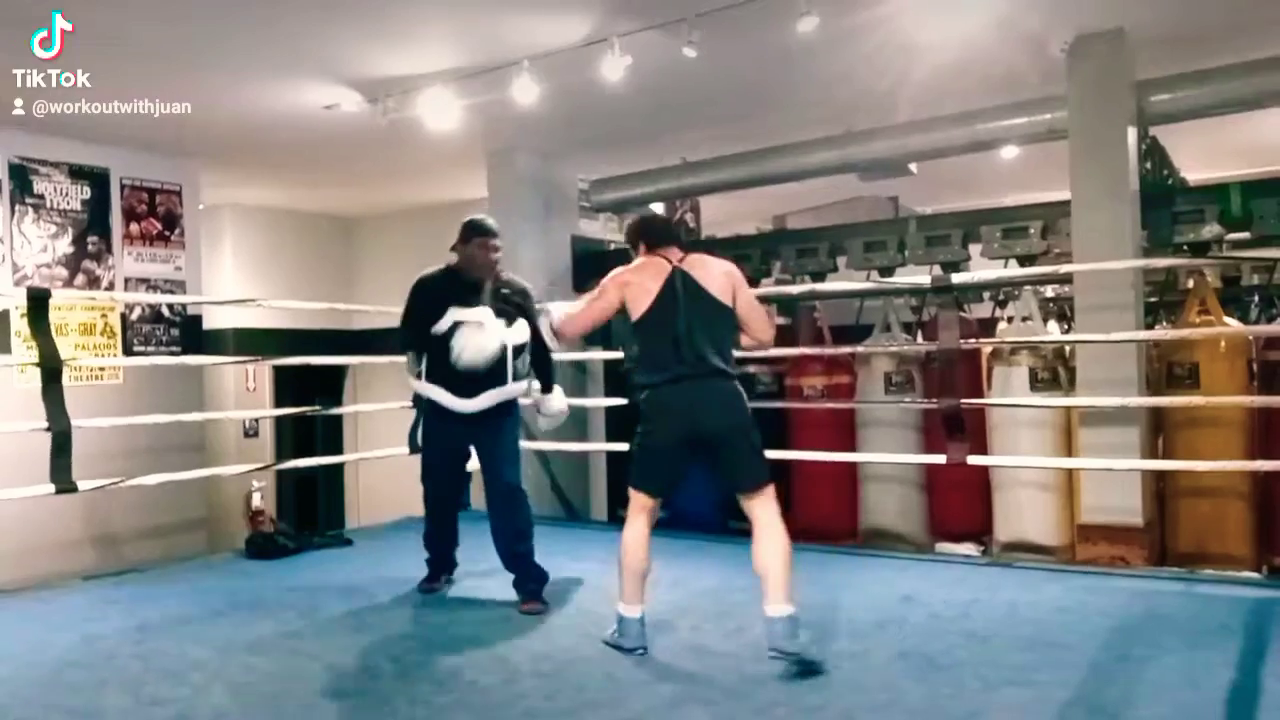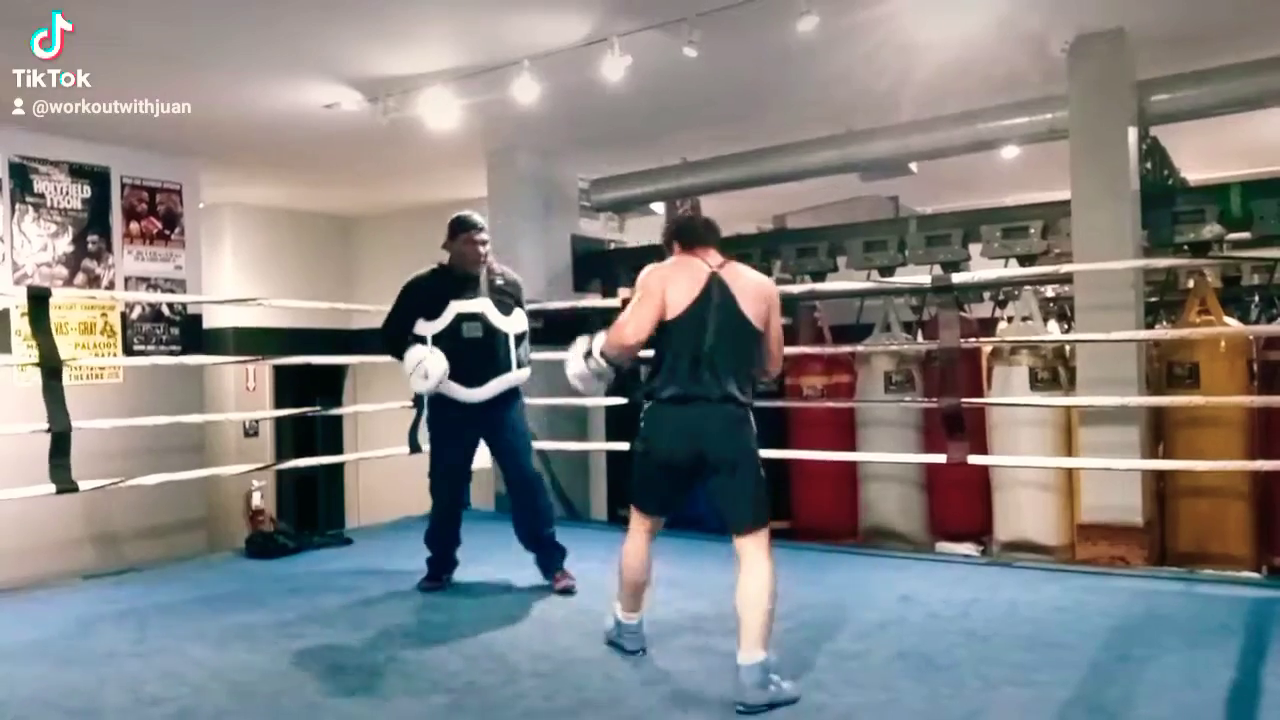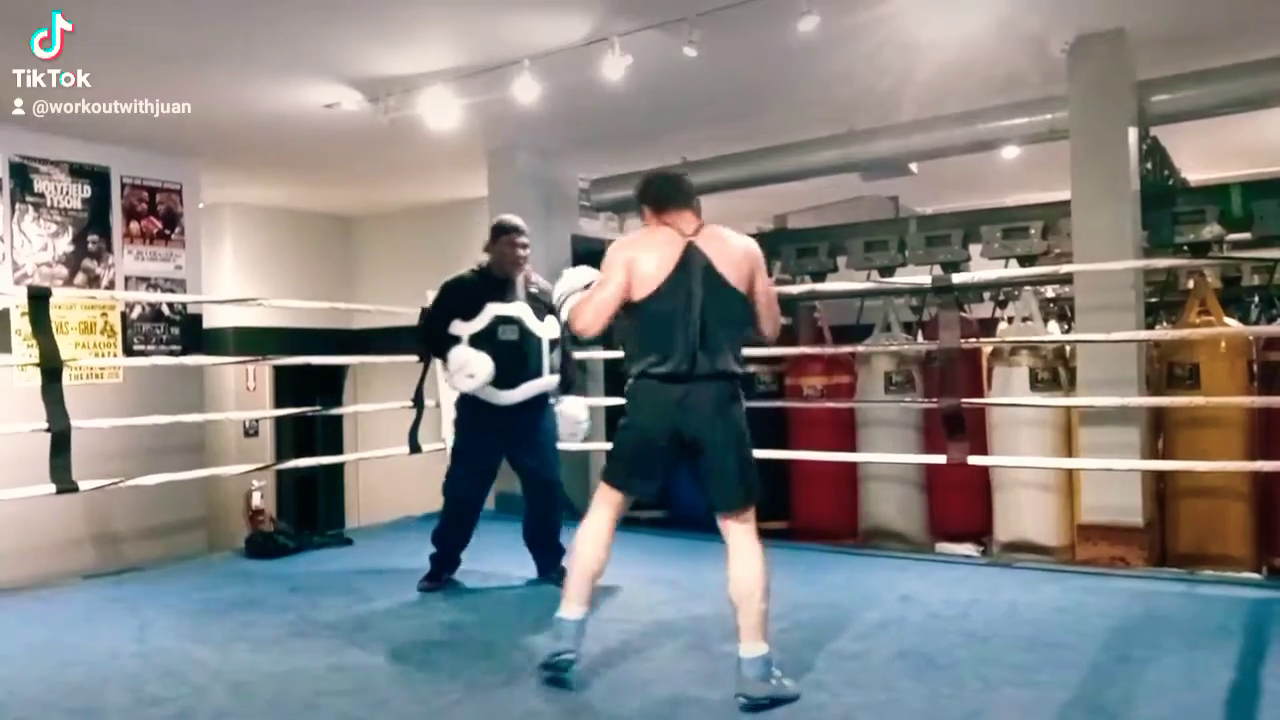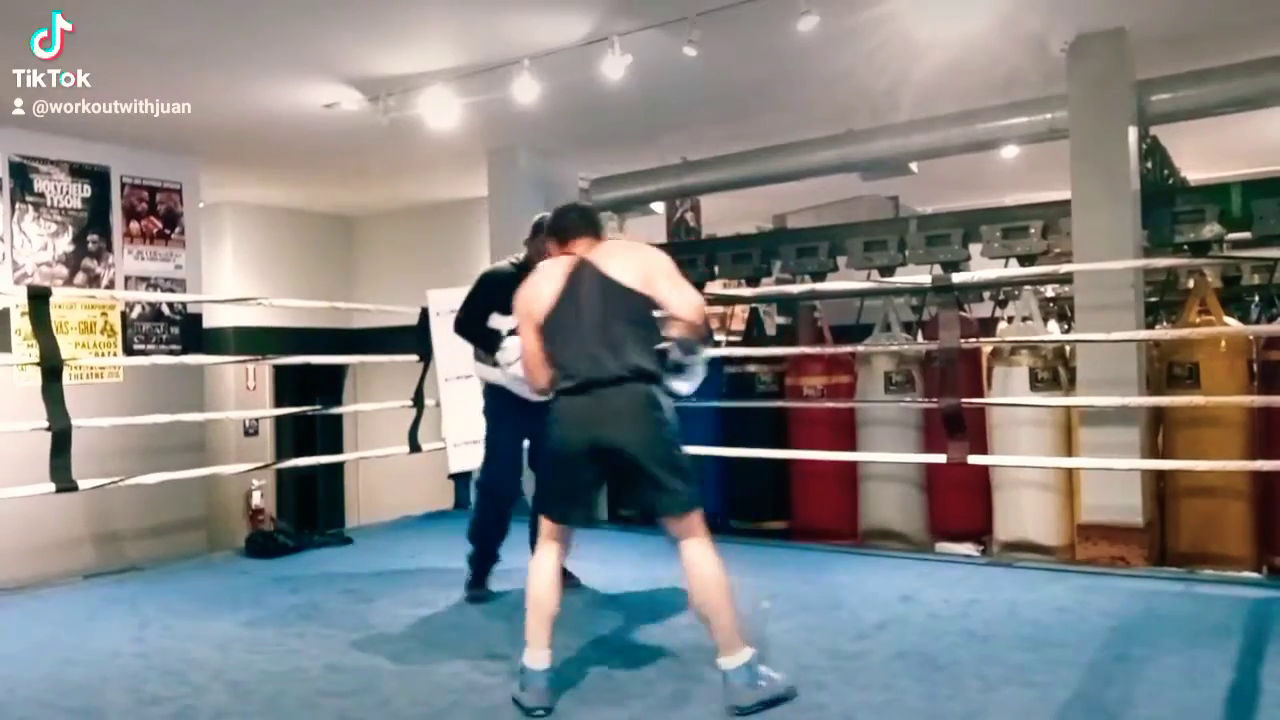
dt=0.3s
person 1, frame 1
left shoulder: (630, 277)
right shoulder: (722, 270)
left elbow: (571, 327)
right elbow: (763, 335)
left wrist: (553, 320)
left hip: (665, 407)
right hip: (722, 400)
left knee: (639, 515)
right knee: (764, 511)
left ankle: (629, 627)
right ankle: (783, 628)
person 1, frame 2
left shoulder: (661, 275)
right shoulder: (762, 286)
left elbow: (629, 336)
right elbow: (771, 369)
left wrist: (596, 354)
left hip: (667, 420)
right hip: (727, 424)
left knee: (642, 526)
right knee: (754, 548)
left ankle: (627, 629)
right ankle: (754, 677)
person 1, frame 3
left shoulder: (633, 248)
right shoulder: (743, 249)
left elbow: (589, 324)
right elbow: (769, 329)
left wrist: (569, 303)
left hip: (652, 399)
right hip: (716, 400)
left knee: (604, 508)
right knee: (740, 531)
left ankle: (567, 638)
right ankle: (755, 671)
person 1, frame 4
left shoulder: (531, 287)
right shoulder: (638, 255)
right elbow: (691, 316)
right wrist: (680, 348)
left hip: (570, 416)
right hip: (635, 406)
left knee: (550, 542)
right knee: (691, 534)
right ankle: (740, 669)
person 2, frame 1
left shoulder: (515, 291)
right shoulder: (431, 287)
left elbow: (537, 341)
right elbow: (410, 334)
left wrist: (549, 390)
right wrist: (455, 344)
left hip: (497, 410)
right hip: (441, 410)
left knee: (507, 492)
right knee: (440, 492)
left ankle: (529, 583)
right ankle: (440, 566)
person 2, frame 2
left shoulder: (507, 283)
right shoulder: (424, 287)
left elbow: (523, 336)
right elbow: (391, 332)
left wrist: (518, 380)
right wrist: (411, 354)
left hip: (503, 401)
right hip: (450, 405)
left knee: (525, 476)
right knee: (447, 487)
left ankle: (551, 561)
right ankle: (440, 566)
person 2, frame 3
left shoulder: (541, 291)
right shoulder: (461, 288)
left elbow: (558, 346)
right elbow: (428, 332)
left wrist: (569, 394)
right wrist: (453, 354)
left hip: (533, 406)
right hip: (480, 407)
left knee: (546, 483)
right knee: (464, 488)
left ankle: (550, 563)
right ankle: (442, 565)
person 2, frame 4
right shoulder: (501, 278)
right elbow: (465, 324)
right wrist: (501, 350)
right hip: (507, 398)
right knee: (500, 478)
right ankle: (480, 565)
